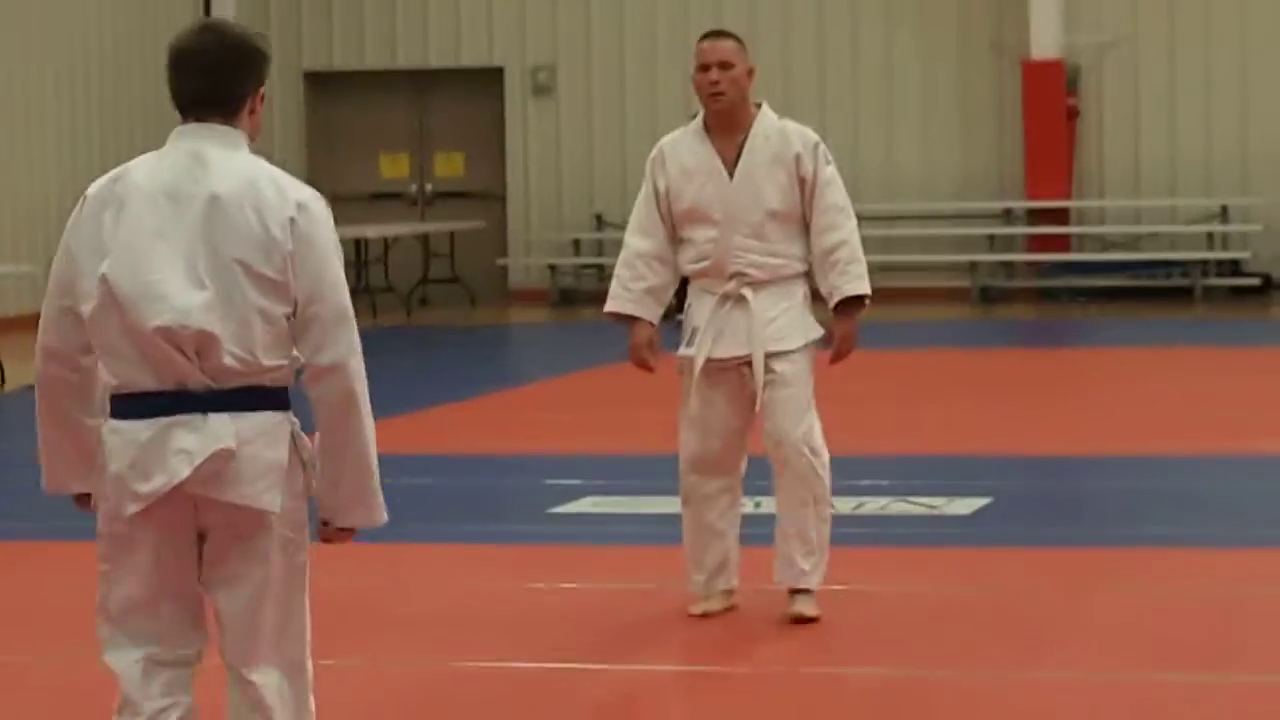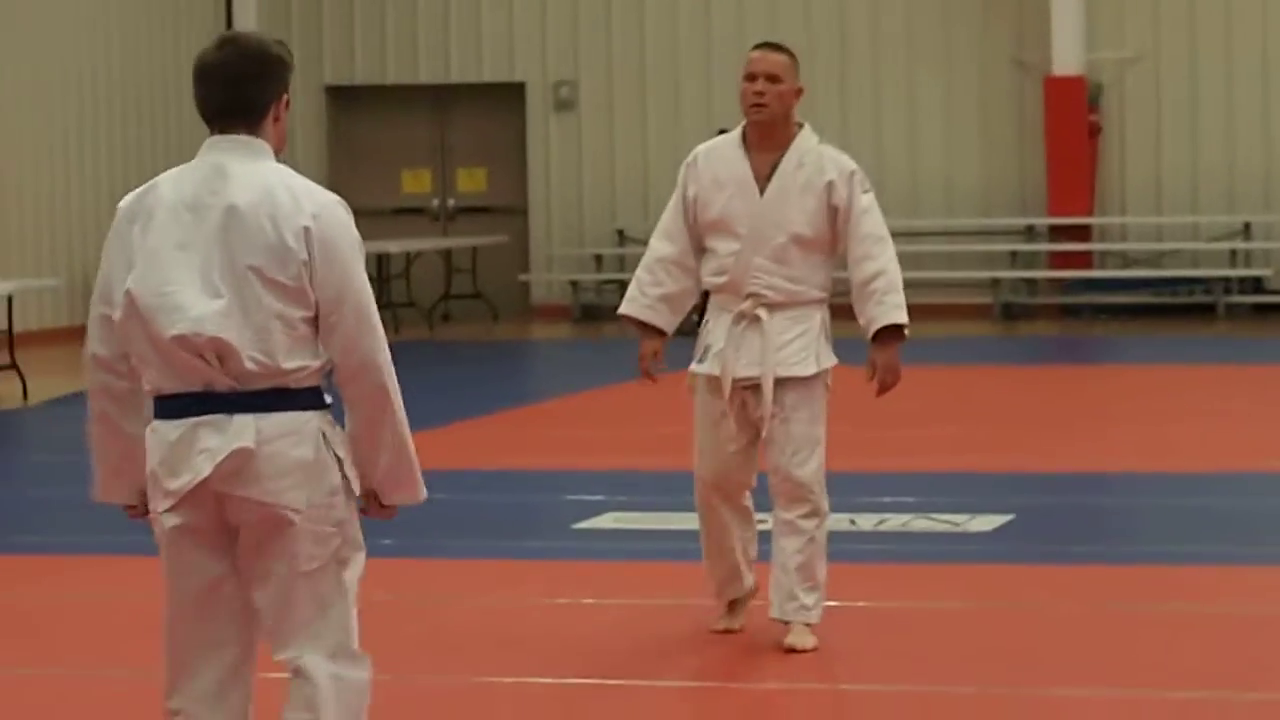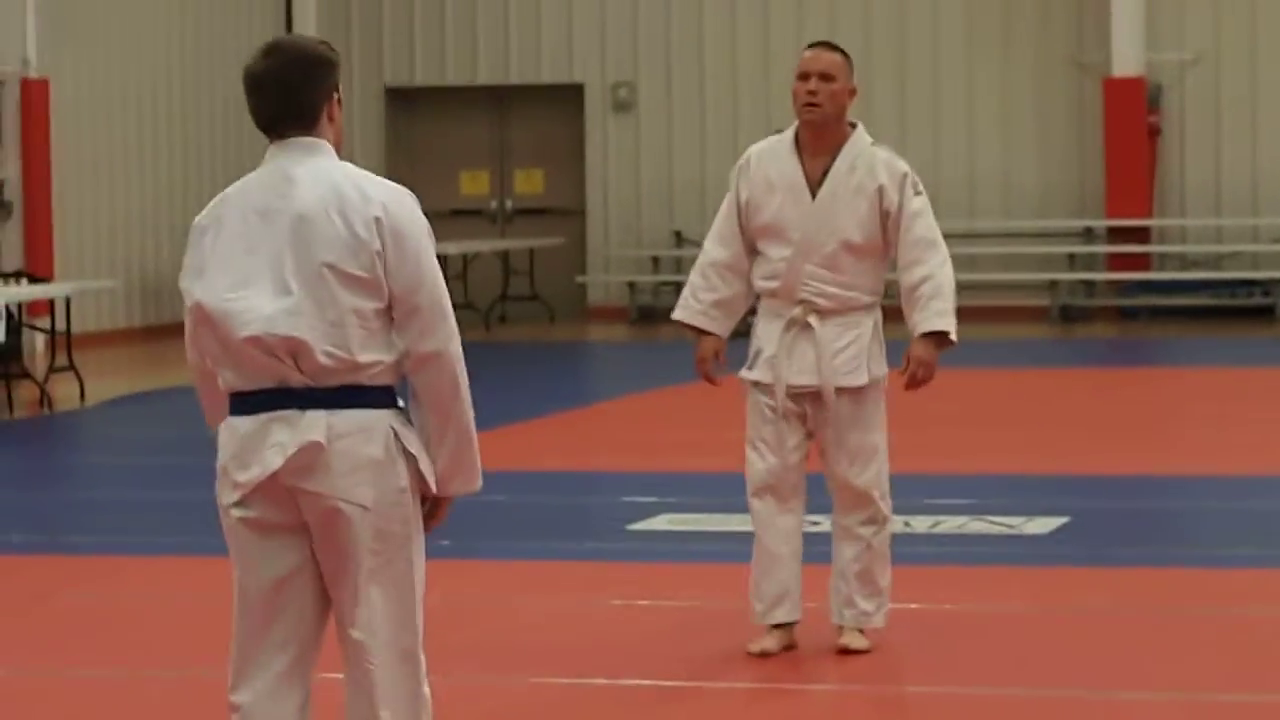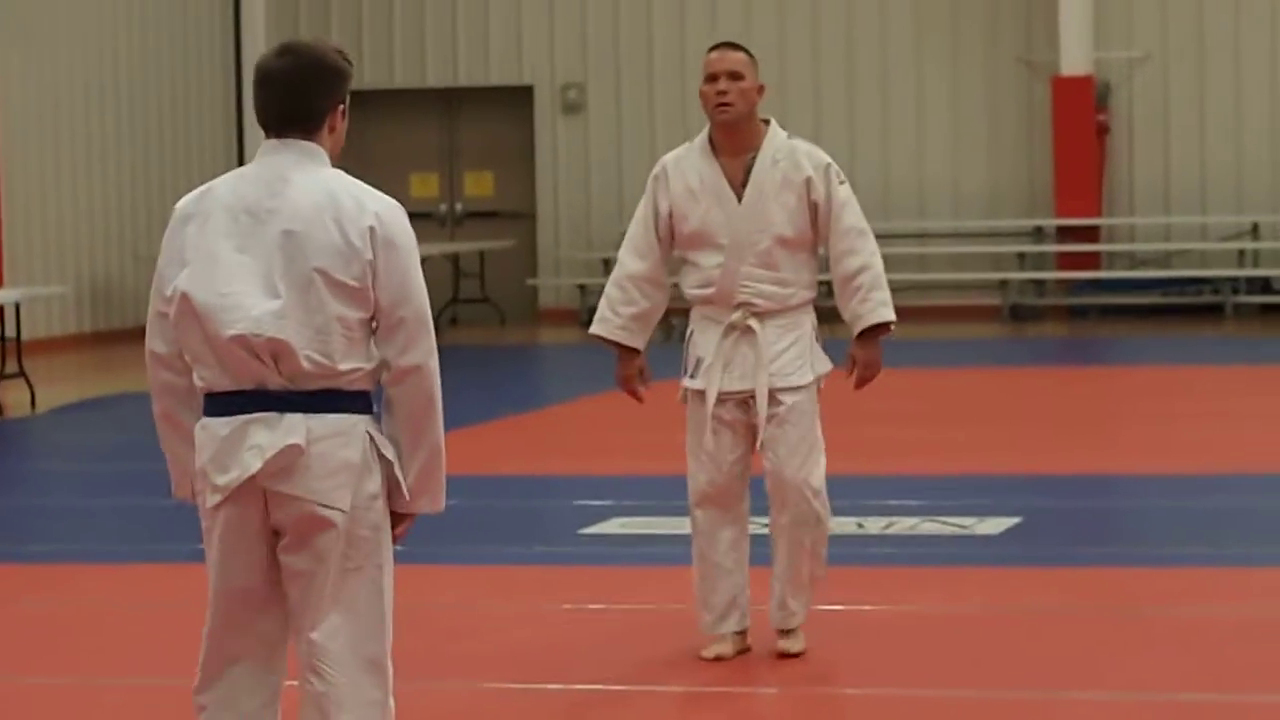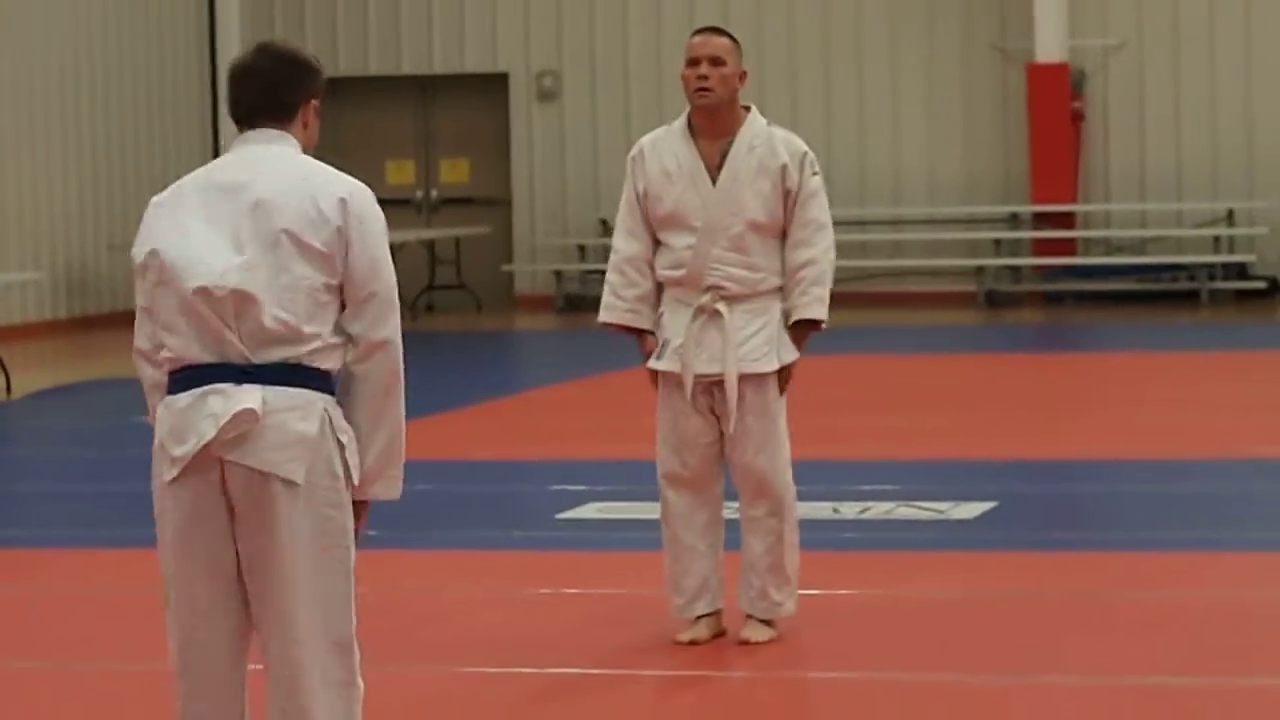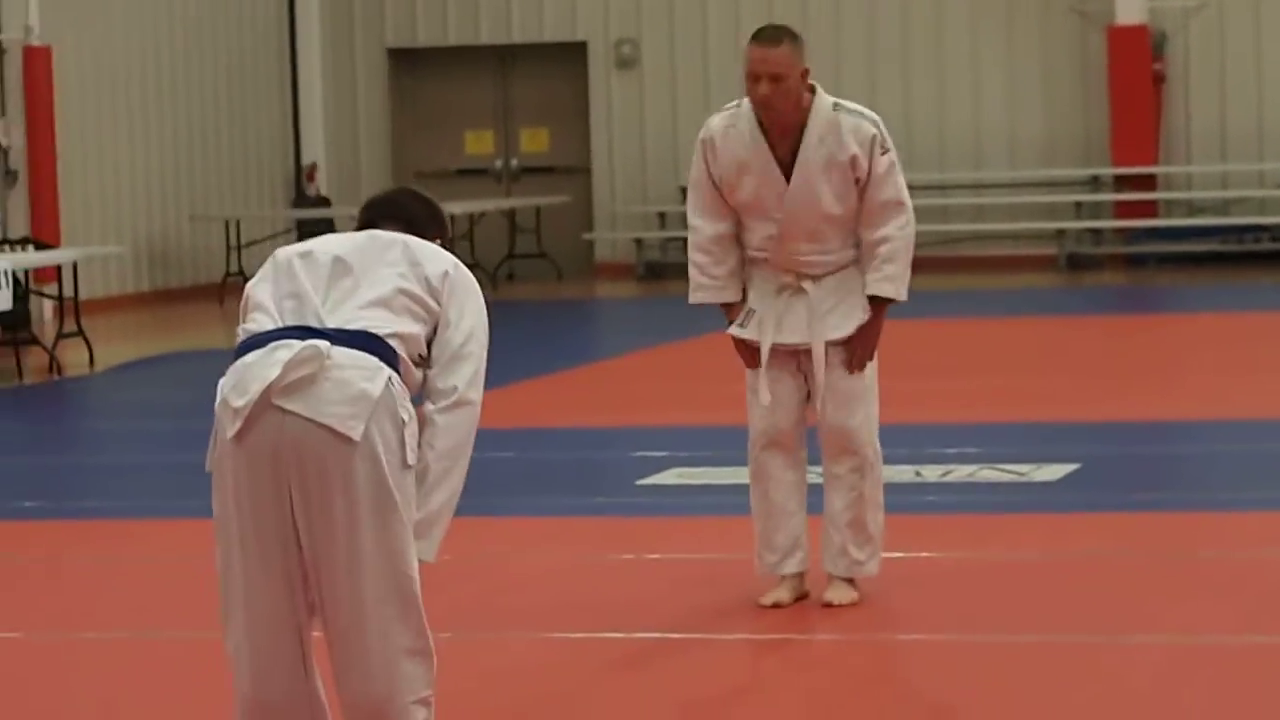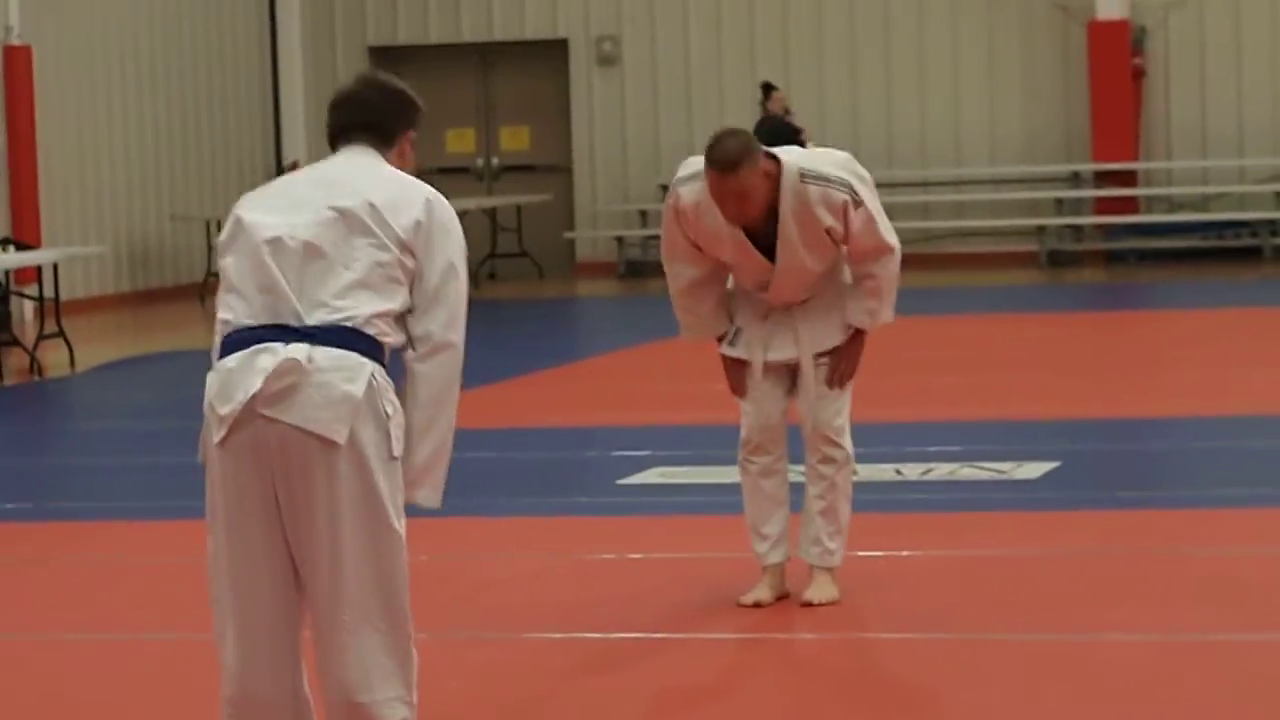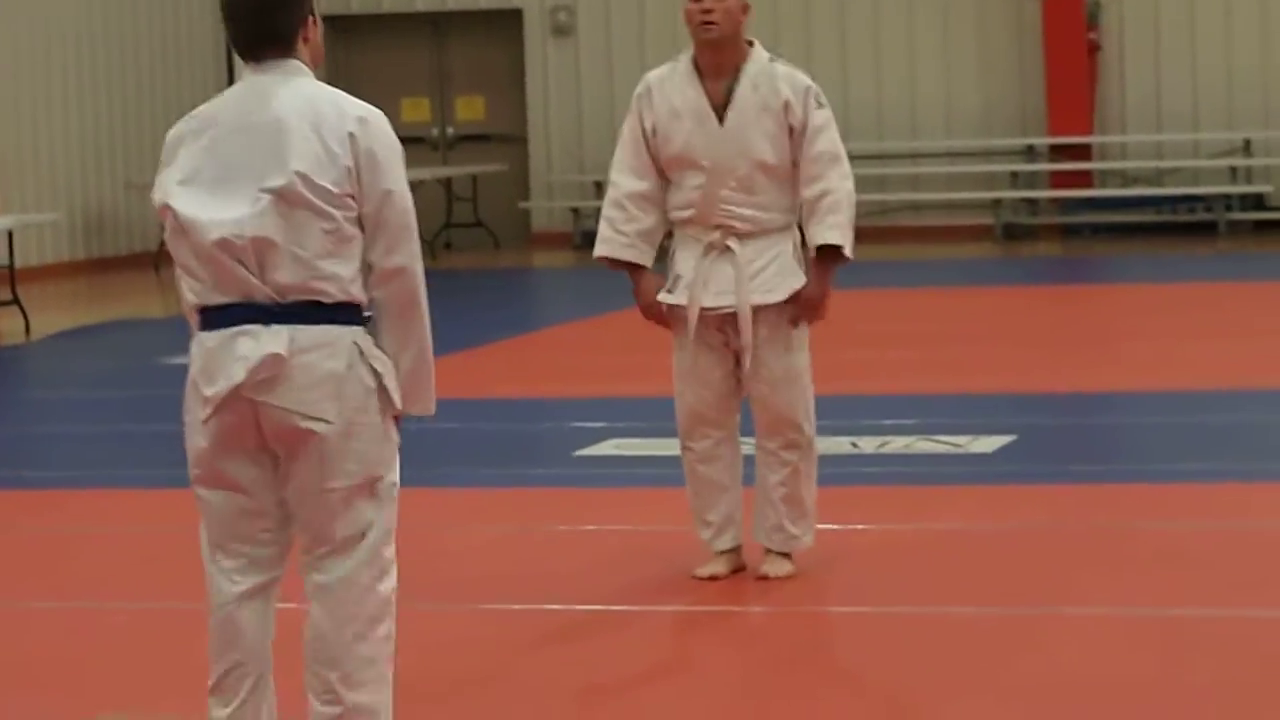
dt=0.4s
person 1, frame 1
left shoulder: (107, 196)
right shoulder: (290, 201)
left elbow: (62, 350)
right elbow: (333, 359)
left wrist: (76, 464)
right wrist: (347, 492)
left hip: (139, 448)
right hip: (251, 447)
left knee: (146, 649)
right knee: (267, 659)
person 1, frame 2
left shoulder: (139, 208)
right shoulder: (309, 208)
left elbow: (108, 357)
right elbow: (360, 355)
left wrist: (123, 472)
right wrist: (387, 471)
left hip: (182, 450)
right hip: (286, 447)
left knee: (201, 660)
right knee: (323, 651)
person 1, frame 3
left shoulder: (215, 218)
right shoulder: (379, 203)
left elbow: (205, 363)
right elbow: (432, 347)
right wrist: (444, 466)
left hip: (256, 450)
right hip: (359, 446)
left knee: (267, 654)
right knee: (381, 646)
person 1, frame 4
left shoulder: (195, 212)
right shoulder: (369, 213)
left elbow: (167, 359)
right elbow: (410, 362)
left wrist: (192, 470)
right wrist: (413, 481)
left hip: (229, 450)
right hip: (331, 452)
left knee: (235, 653)
right knee: (343, 652)
person 1, frame 5
left shoulder: (169, 203)
right shoulder: (340, 197)
left elbow: (149, 342)
right elbow: (375, 342)
right wrist: (368, 471)
left hip: (187, 427)
right hip: (293, 427)
left knee: (201, 636)
right knee: (309, 637)
person 1, frame 6
left shoulder: (288, 258)
right shoulder: (448, 271)
right elbow: (453, 405)
right wrist: (417, 530)
left hip: (250, 394)
right hip: (353, 399)
left knee: (262, 619)
right knee: (380, 620)
person 1, frame 7
left shoulder: (259, 200)
right shoulder: (421, 204)
right elbow: (435, 346)
right wrist: (416, 474)
left hip: (239, 394)
right hip: (339, 393)
left knee: (251, 611)
right knee: (363, 609)
person 1, frame 8
left shoulder: (188, 135)
right shoulder: (353, 121)
left elbow: (190, 267)
right elbow: (396, 264)
right wrist: (407, 380)
left hip: (223, 364)
right hip: (327, 363)
left knee: (236, 572)
right knee: (349, 571)
person 2, frame 1
left shoulder: (798, 145)
right shoulder: (670, 155)
left elbow: (834, 231)
right elbow: (648, 244)
left wrist: (846, 308)
right wrist: (640, 319)
left hip: (781, 317)
right hip: (708, 320)
left knee: (797, 450)
right knee: (707, 460)
left ankle: (801, 583)
right ankle: (714, 583)
person 2, frame 2
left shoulder: (833, 170)
right shoulder: (705, 163)
left elbow: (873, 256)
right elbow: (673, 251)
left wrist: (886, 336)
right wrist: (652, 325)
left hip: (795, 342)
right hip: (723, 338)
left knee: (797, 483)
right knee: (716, 476)
left ankle: (799, 612)
right ankle: (735, 588)
person 2, frame 3
left shoulder: (885, 171)
right shoulder: (757, 165)
left elbow: (924, 259)
right elbow: (726, 254)
left wrist: (928, 336)
right wrist: (708, 329)
left hip: (850, 347)
right hip: (775, 344)
left knee: (859, 488)
right knee: (771, 484)
left ankle: (858, 616)
right ankle: (778, 619)
person 2, frame 4
left shoulder: (808, 165)
right shoulder: (673, 173)
left elbow: (853, 251)
right elbow: (641, 264)
left wrist: (868, 332)
right wrist: (628, 345)
left hip: (786, 346)
right hip: (713, 349)
left knee: (798, 488)
right knee: (714, 493)
left ankle: (790, 618)
right ankle: (727, 624)
person 2, frame 5
left shoulder: (785, 152)
right shoulder: (650, 154)
left elbow: (810, 247)
right elbow: (632, 250)
left wrist: (800, 332)
right wrist: (642, 332)
left hip: (755, 332)
right hip: (680, 334)
left knee: (763, 476)
right knee: (684, 477)
left ankle: (764, 609)
right ankle: (701, 609)
person 2, frame 6
left shoulder: (859, 129)
right shoulder: (719, 137)
left elbow: (890, 221)
right elbow: (711, 229)
left wrist: (877, 312)
right wrist: (733, 312)
left hip: (842, 303)
right hip: (767, 303)
left knee: (848, 438)
right knee: (771, 437)
left ankle: (845, 568)
right ankle: (784, 569)
person 2, frame 7
left shoulder: (833, 184)
right shoulder: (686, 197)
left elbow: (877, 257)
right elbow: (690, 276)
left wrist: (858, 334)
right wrist: (722, 340)
left hip: (824, 316)
right hip: (754, 320)
left knee: (825, 437)
right knee: (758, 440)
left ankle: (823, 566)
right ankle: (772, 571)
person 2, frame 8
left shoulder: (791, 87)
right shoulder: (656, 91)
left elbow: (827, 178)
right elbow: (633, 185)
left wrist: (822, 267)
right wrist: (639, 271)
left hip: (771, 268)
right hip: (694, 270)
left knee: (784, 413)
right knee: (701, 417)
left ankle: (783, 543)
right ankle: (723, 543)
